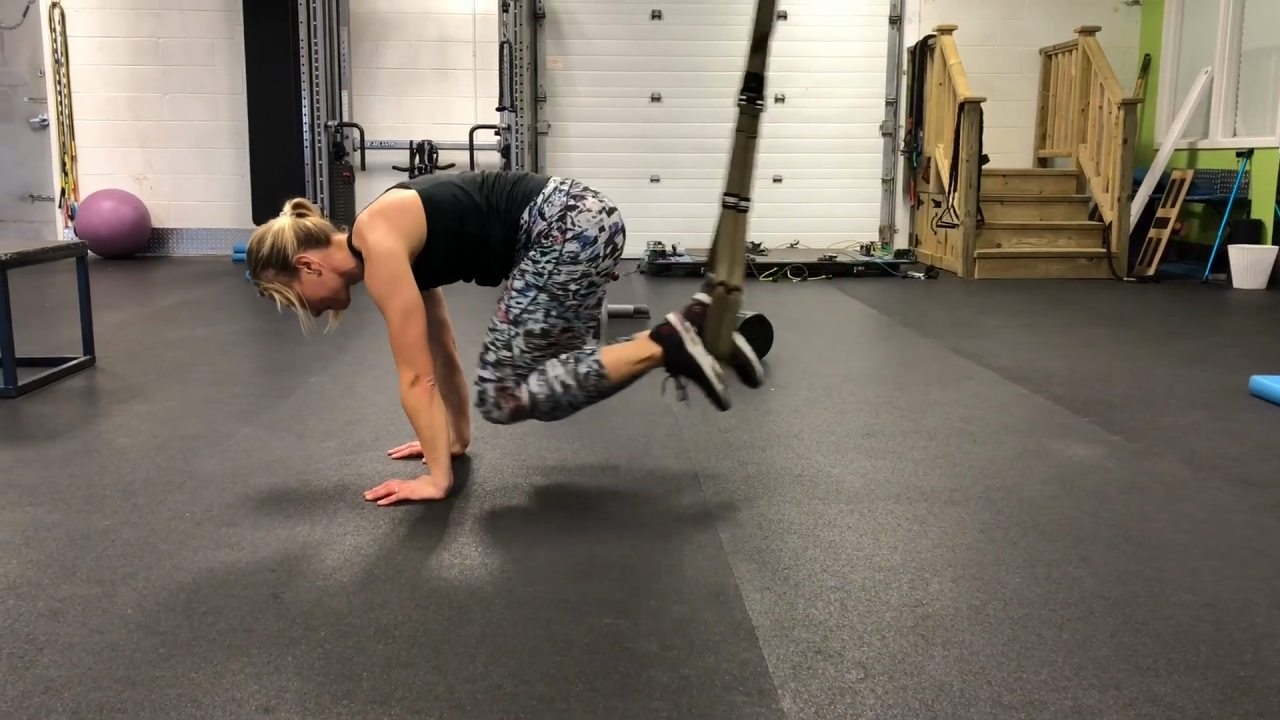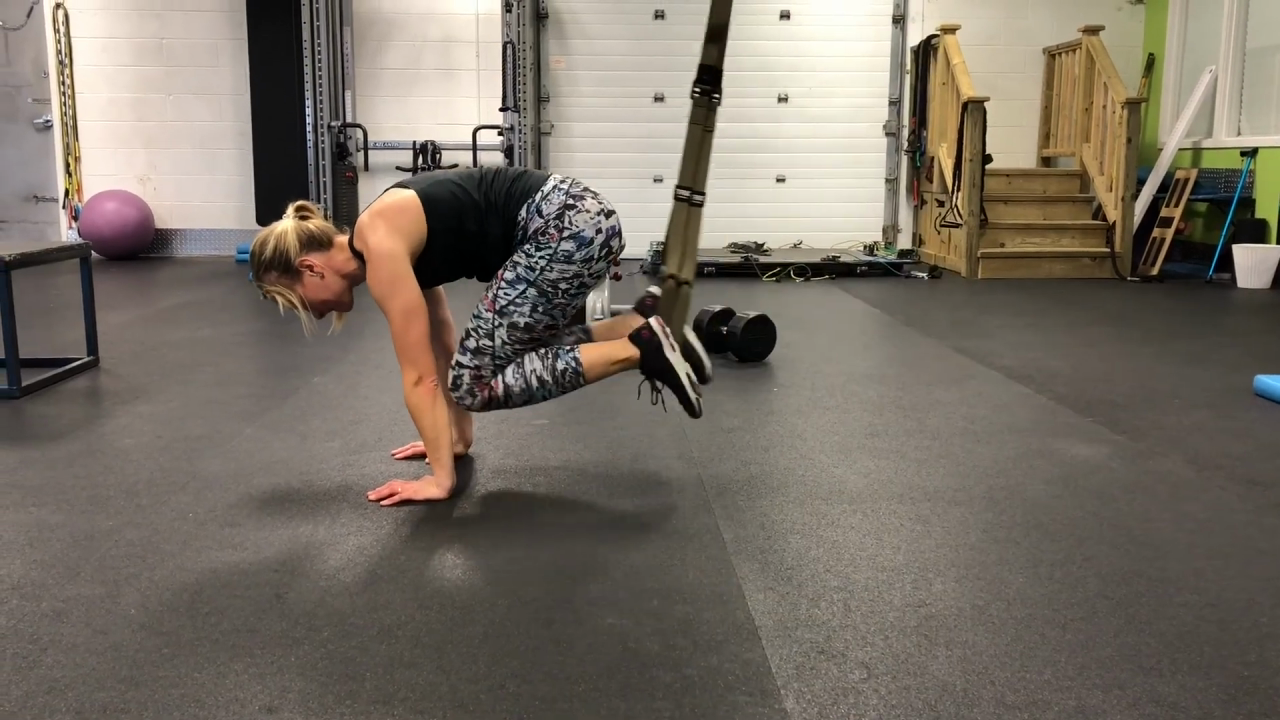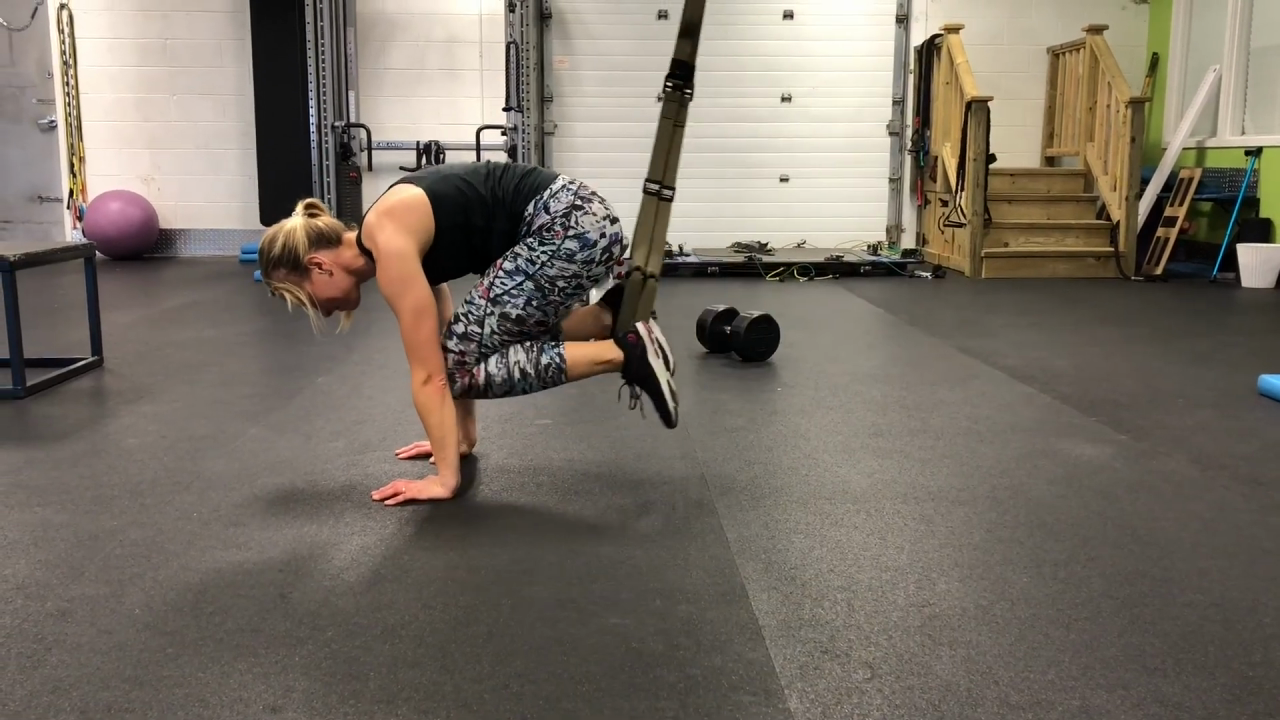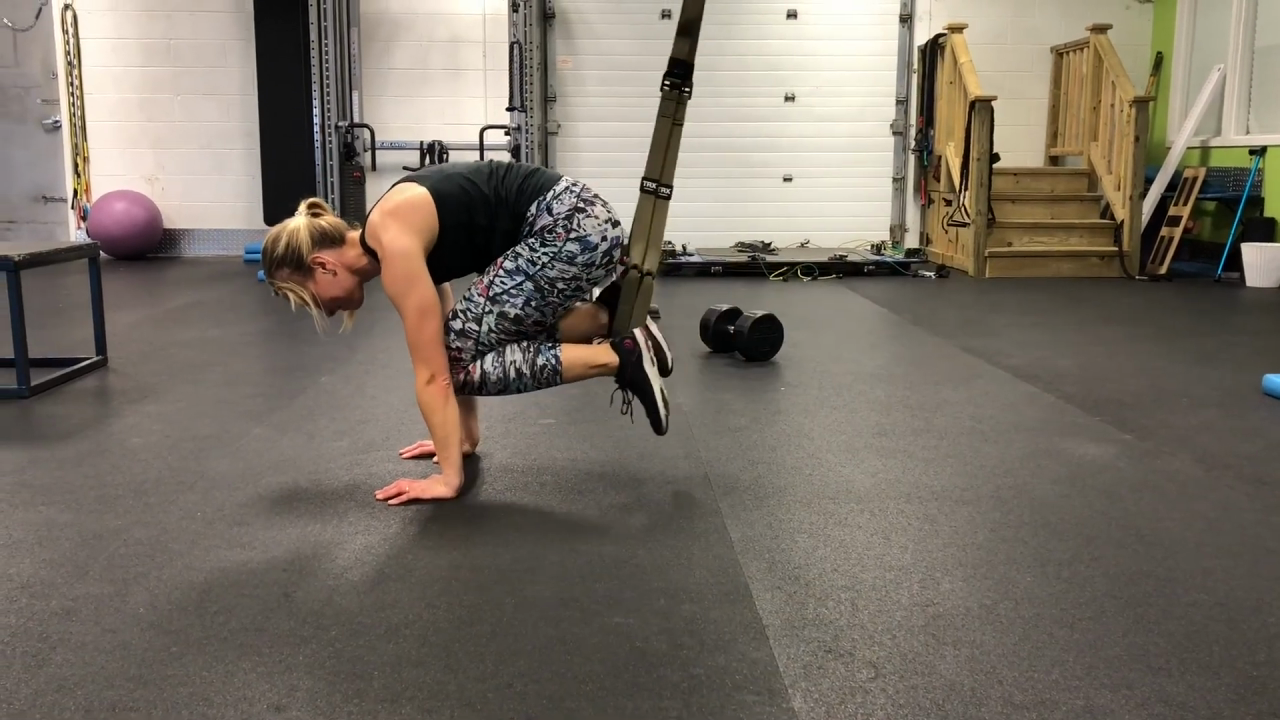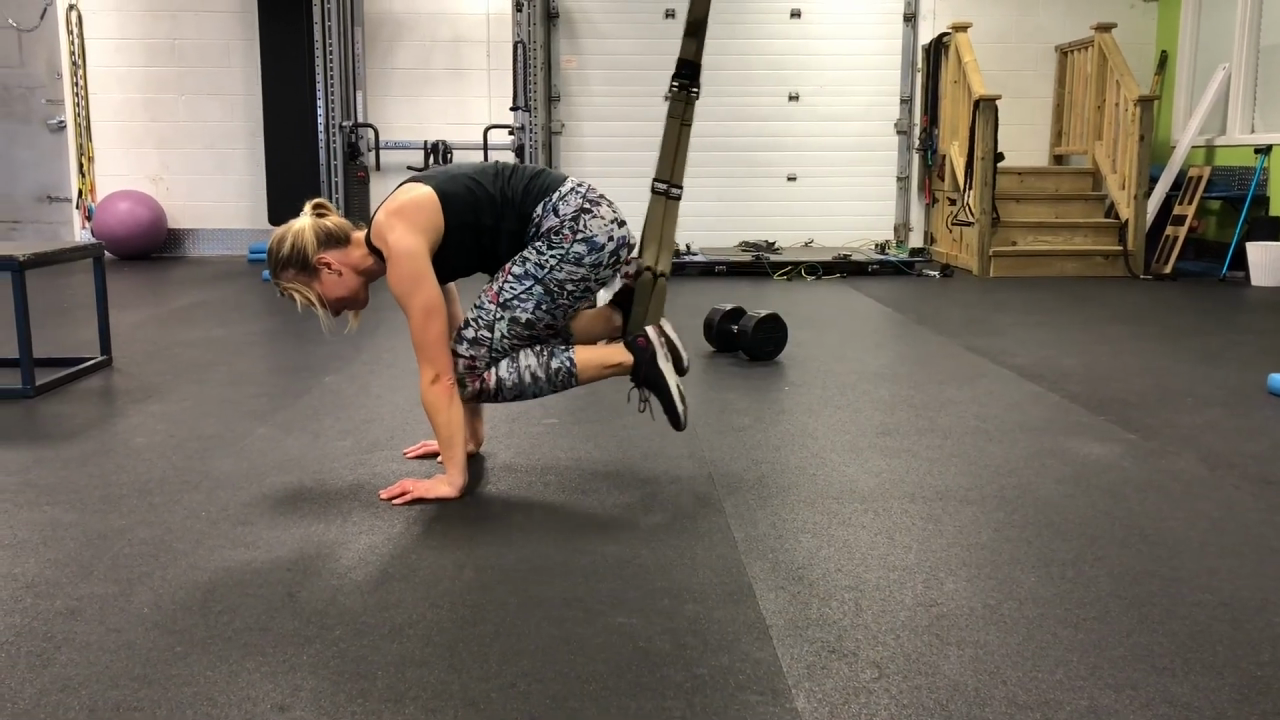
dt=0.2s
person 1, frame 1
left shoulder: (376, 247)
right shoulder: (396, 241)
left elbow: (417, 376)
right elbow: (441, 350)
left wrist: (438, 476)
right wrist: (456, 437)
left hip: (570, 226)
right hip: (583, 222)
left knee: (501, 394)
right knee: (535, 379)
left ankle: (661, 347)
right ankle: (682, 328)
person 1, frame 2
left shoulder: (378, 248)
right shoulder: (396, 239)
left elbow: (420, 376)
right elbow: (443, 350)
left wrist: (441, 479)
right wrist: (456, 437)
left hip: (567, 226)
right hip: (579, 220)
left knee: (476, 381)
right knee: (503, 362)
left ankle: (637, 350)
right ankle: (641, 325)
person 1, frame 3
left shoulder: (388, 244)
right shoulder: (398, 234)
left elbow: (430, 373)
right elbow: (446, 341)
left wrist: (446, 478)
right wrist: (462, 436)
left hip: (570, 227)
right hip: (580, 221)
left knee: (459, 365)
right knee: (482, 348)
left ankle: (620, 353)
right ankle: (612, 319)
person 1, frame 4
left shoulder: (393, 243)
right shoulder: (396, 234)
left elbow: (434, 372)
right elbow: (447, 341)
left wrist: (449, 476)
right wrist: (465, 436)
left hip: (571, 229)
right hip: (578, 224)
left knee: (456, 360)
right knee: (479, 345)
left ankle: (616, 357)
right ankle: (608, 317)
person 1, frame 5
left shoulder: (398, 243)
right shoulder: (400, 238)
left elbow: (439, 371)
right elbow: (452, 344)
left wrist: (453, 475)
right wrist: (469, 434)
left hip: (577, 227)
right hip: (581, 224)
left knee: (472, 372)
right knee: (505, 352)
left ankle: (631, 356)
right ankle: (620, 320)
